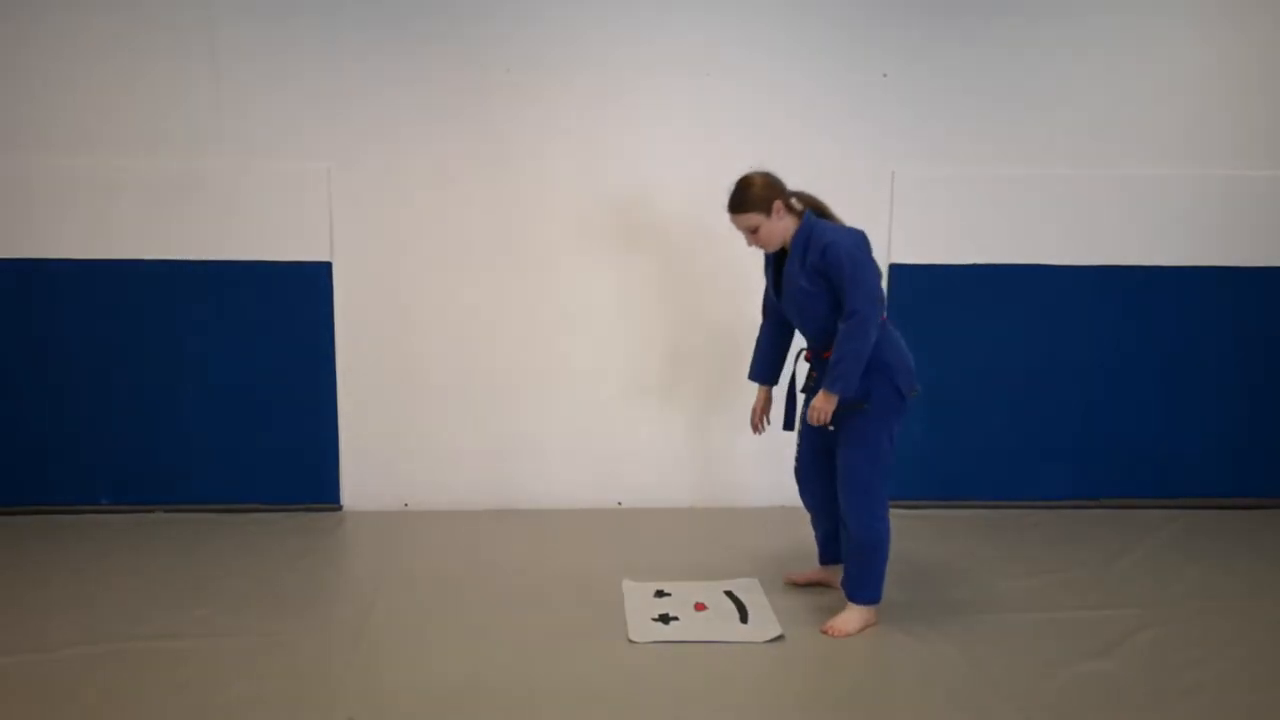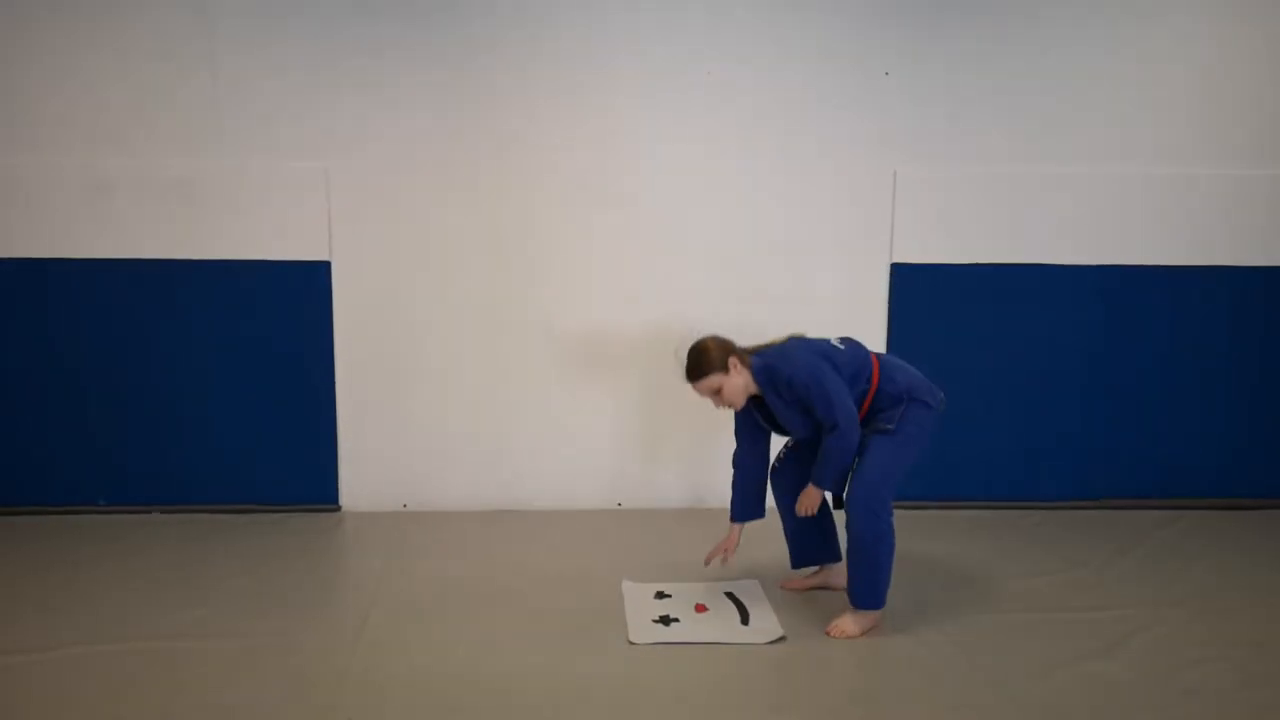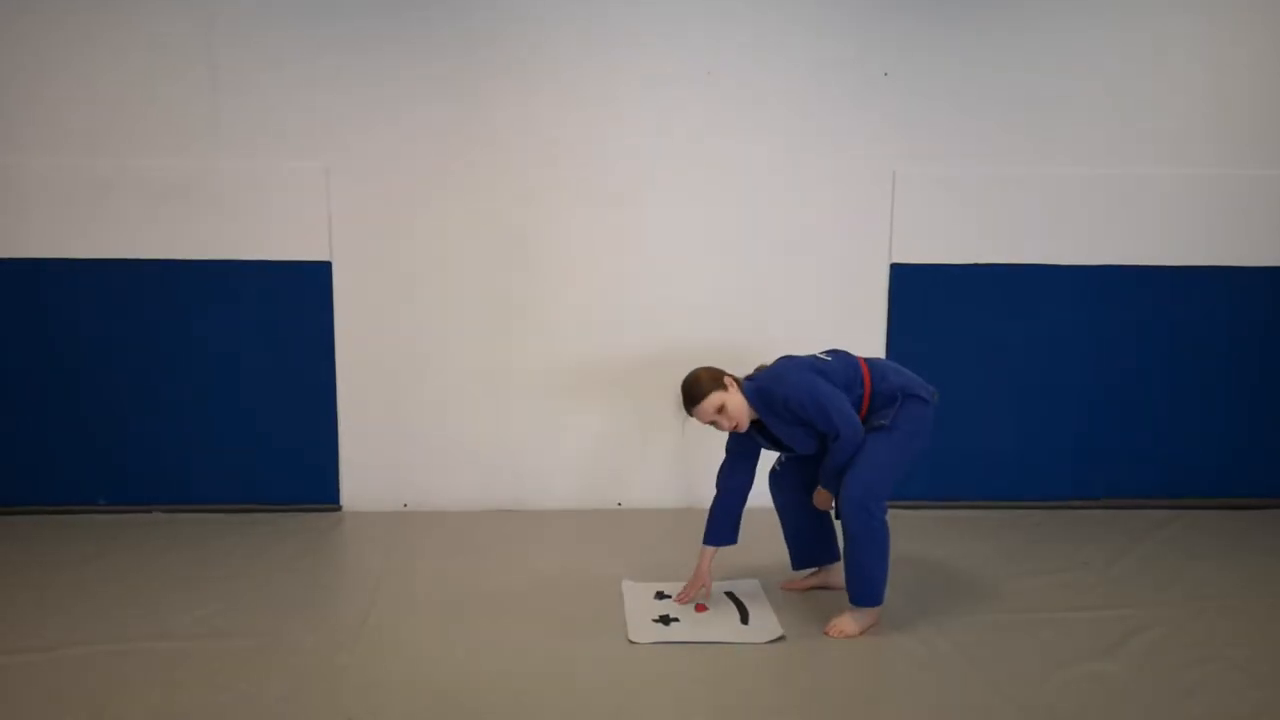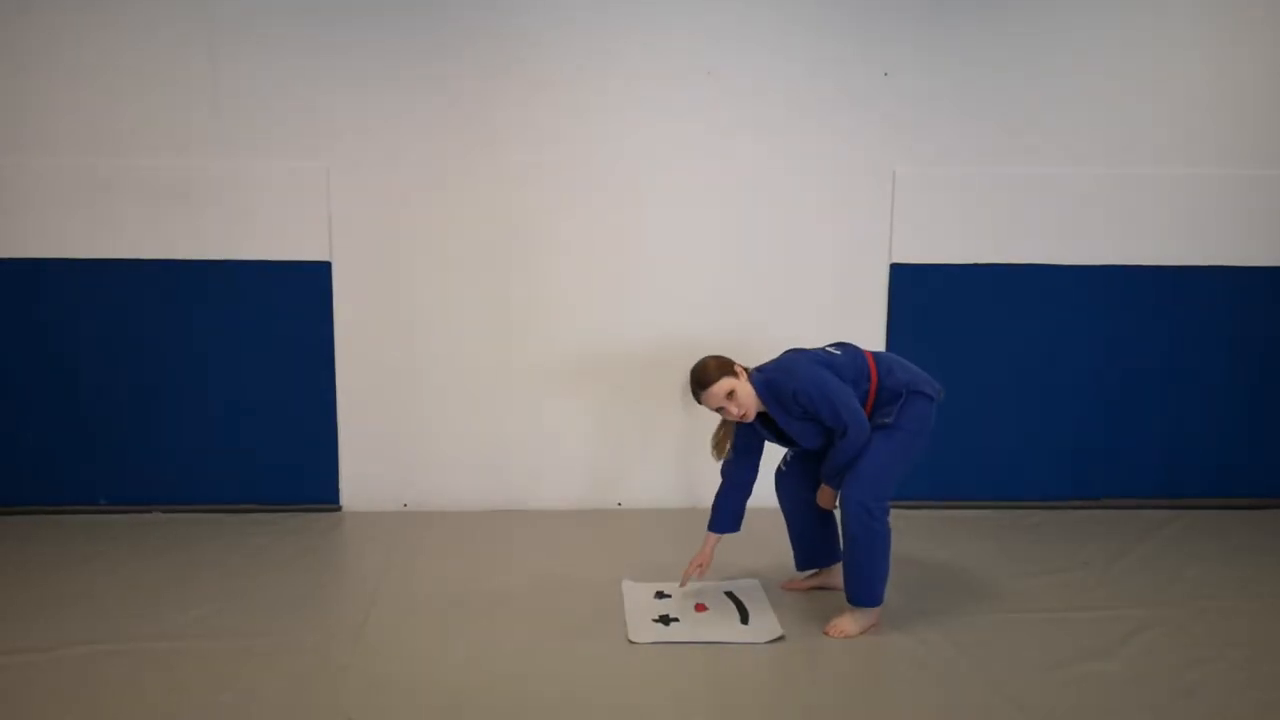
dt=0.3s
person 1, frame 1
left shoulder: (837, 244)
right shoulder: (778, 257)
left elbow: (863, 319)
right elbow: (774, 325)
left wrist: (832, 390)
right wrist: (764, 387)
left hip: (876, 379)
right hip: (832, 372)
left knee: (859, 485)
right knee: (812, 472)
left ankle: (864, 601)
right ankle: (834, 565)
person 1, frame 2
left shoulder: (796, 367)
right shoulder: (751, 396)
left elbow: (844, 427)
right elbow: (749, 462)
left wrist: (818, 485)
right wrist: (734, 534)
left hip: (904, 404)
right hip: (863, 412)
left knee: (865, 497)
right knee: (787, 476)
left ankle: (868, 608)
right ankle: (829, 567)
person 1, frame 3
left shoulder: (786, 385)
right shoulder: (745, 426)
left elbow: (848, 431)
right elbow: (730, 490)
left wrist: (827, 486)
right wrist: (703, 566)
left hip: (902, 405)
right hip: (861, 411)
left knee: (858, 495)
right knee: (789, 478)
left ankle: (867, 608)
right ankle: (828, 569)
person 1, frame 4
left shoulder: (795, 379)
right shoulder: (751, 420)
left elbow: (855, 429)
right elbow: (737, 478)
left wrist: (831, 483)
right wrist: (708, 547)
left hip: (905, 401)
right hip: (860, 405)
left knee: (859, 496)
right knee: (795, 477)
left ankle: (867, 607)
right ankle: (830, 569)
